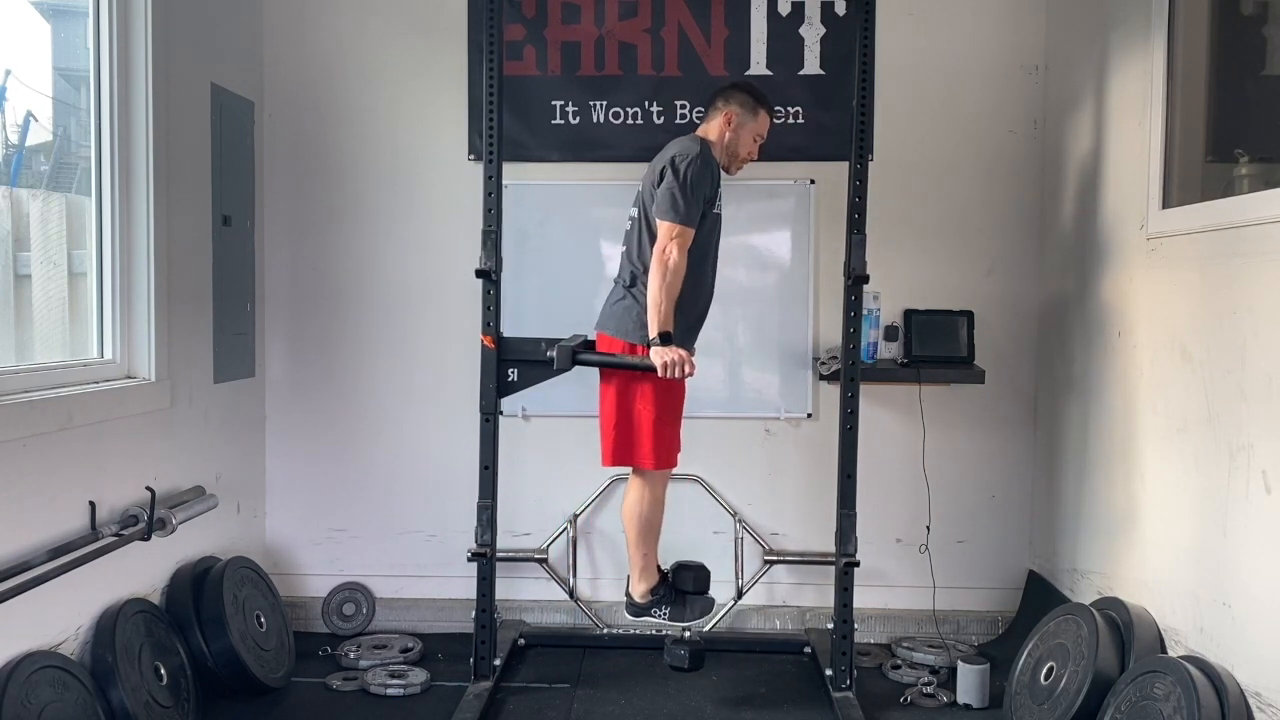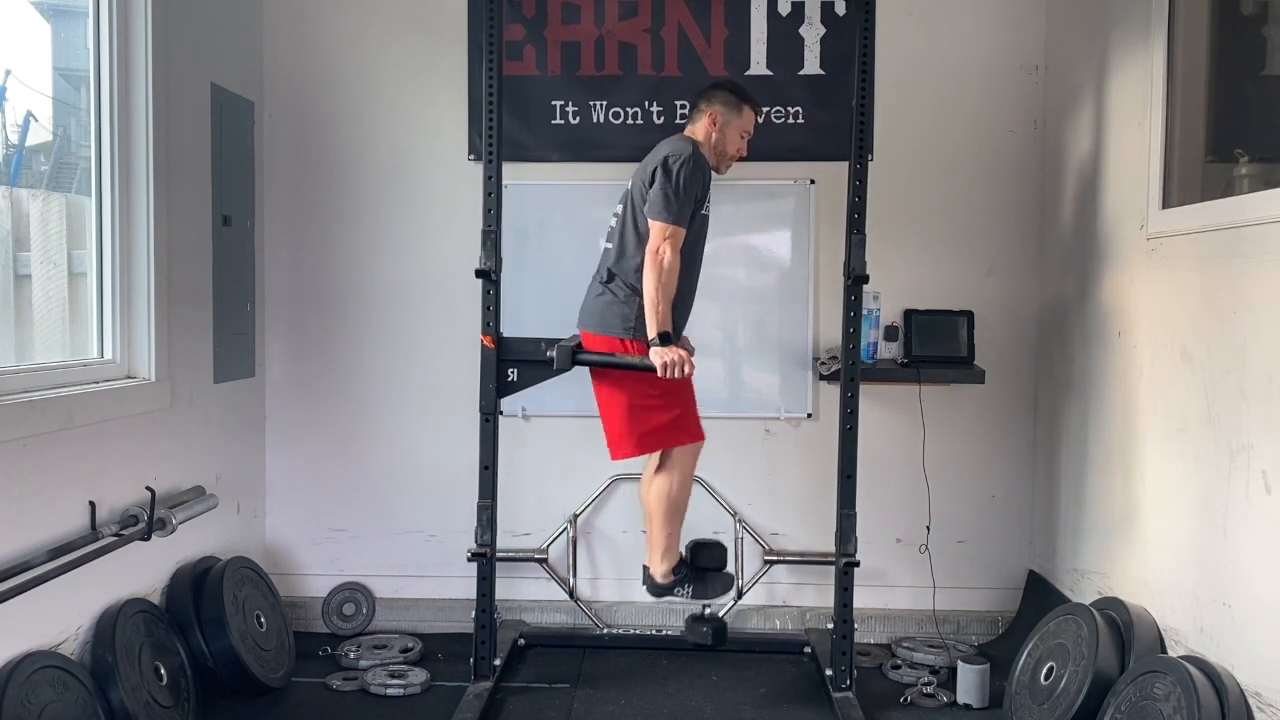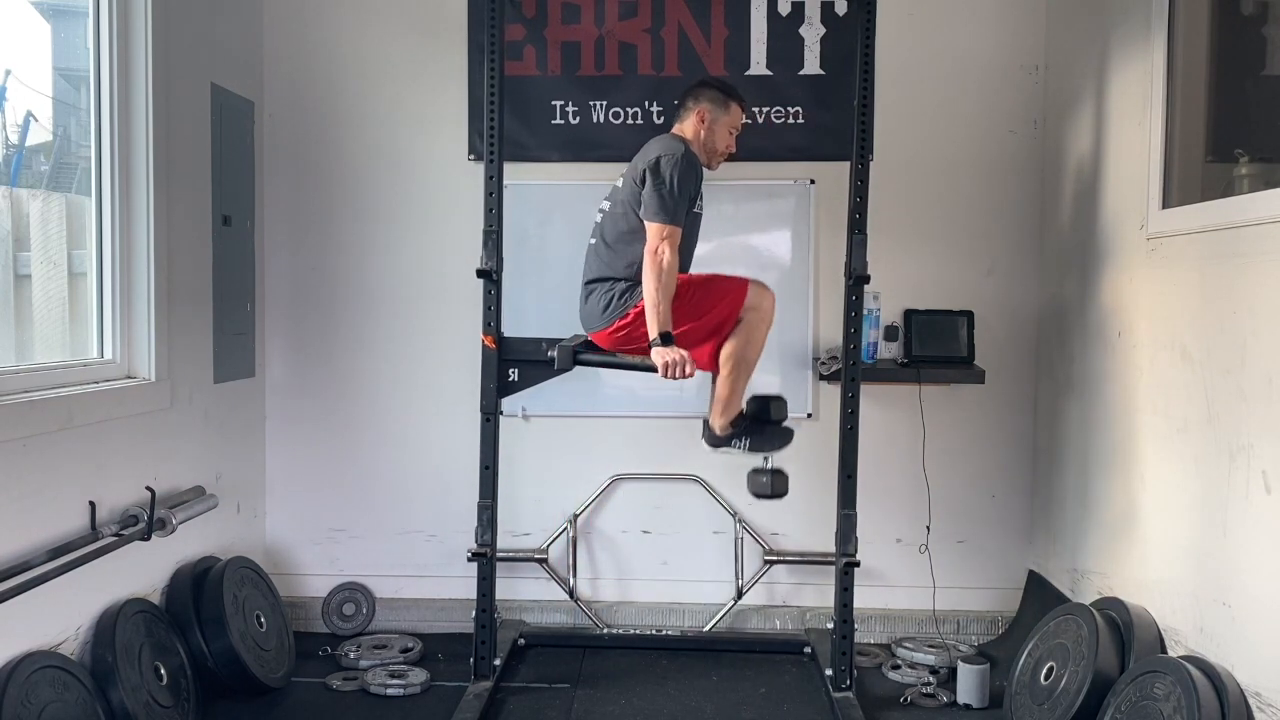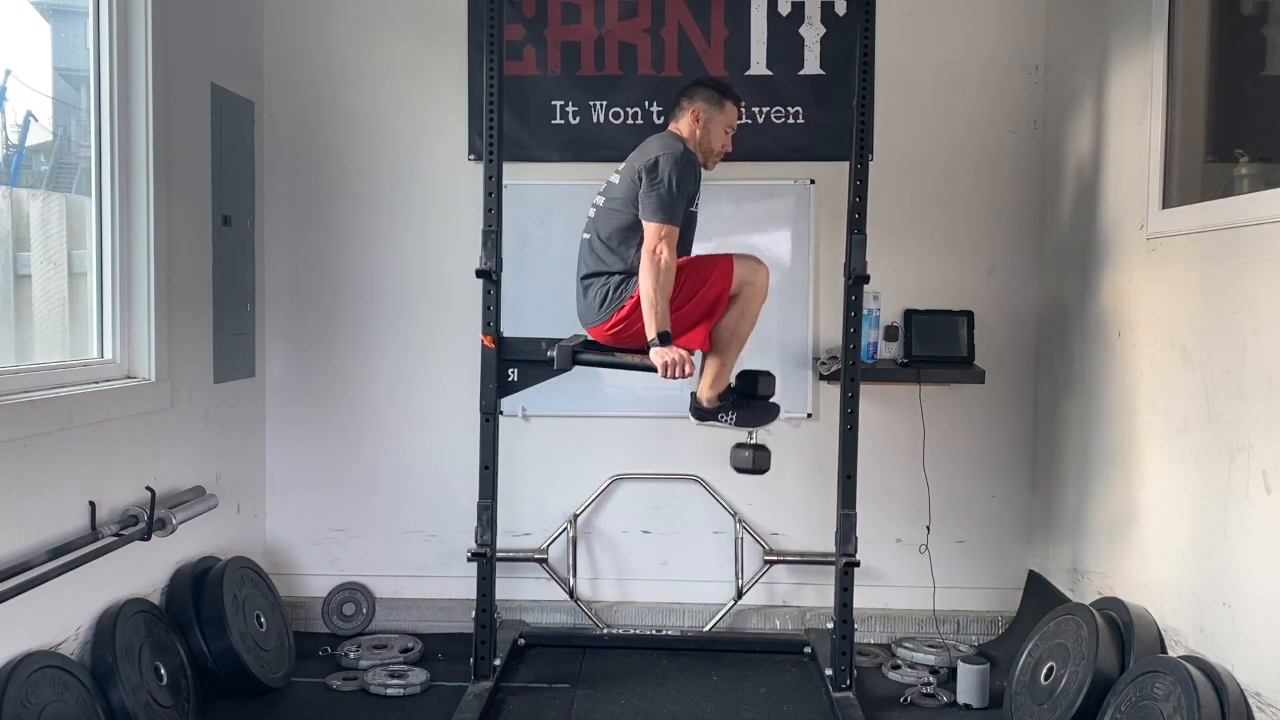
dt=0.5s
person 1, frame 1
left shoulder: (688, 162)
right shoulder: (693, 160)
right elbow: (669, 251)
left wrist: (664, 338)
right wrist: (661, 339)
left hip: (647, 334)
right hip: (642, 335)
left knee: (653, 466)
right knee: (649, 468)
left ankle: (646, 576)
right ankle: (643, 592)
person 1, frame 2
left shoulder: (676, 159)
right shoulder: (684, 160)
right elbow: (661, 251)
left wrist: (665, 334)
right wrist: (662, 338)
left hip: (616, 324)
right hip: (627, 328)
left knee: (670, 447)
right knee: (680, 446)
left ankle: (664, 560)
right ankle: (664, 570)
person 1, frame 3
left shoulder: (661, 156)
right shoulder: (676, 158)
right elbow: (659, 252)
left wrist: (663, 336)
right wrist: (662, 340)
left hip: (611, 306)
right hip: (622, 307)
left knee: (738, 301)
right knee: (758, 298)
left ankle: (725, 419)
right ankle: (725, 422)
person 1, frame 4
left shoulder: (658, 151)
right shoulder: (674, 158)
right elbow: (657, 252)
left wrist: (662, 333)
right wrist: (660, 340)
left hip: (606, 304)
right hip: (619, 304)
left knee: (732, 281)
right knee: (752, 275)
left ankle: (712, 394)
right ankle: (712, 396)
